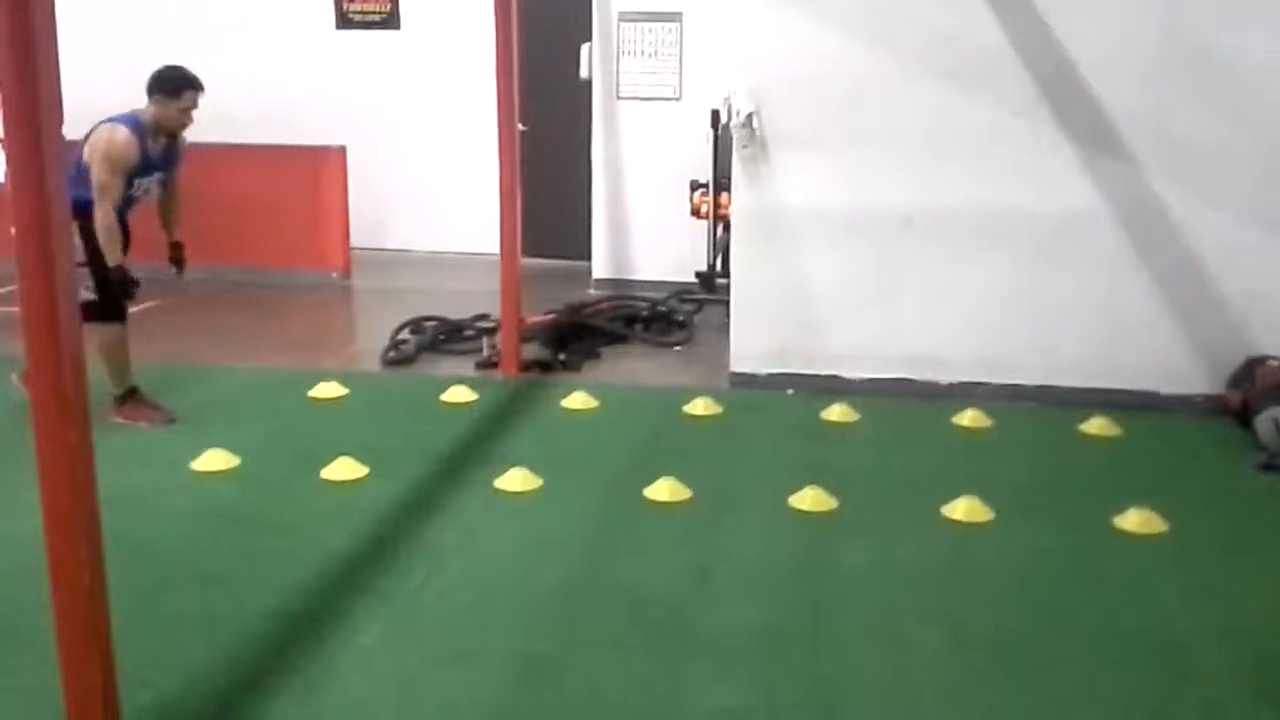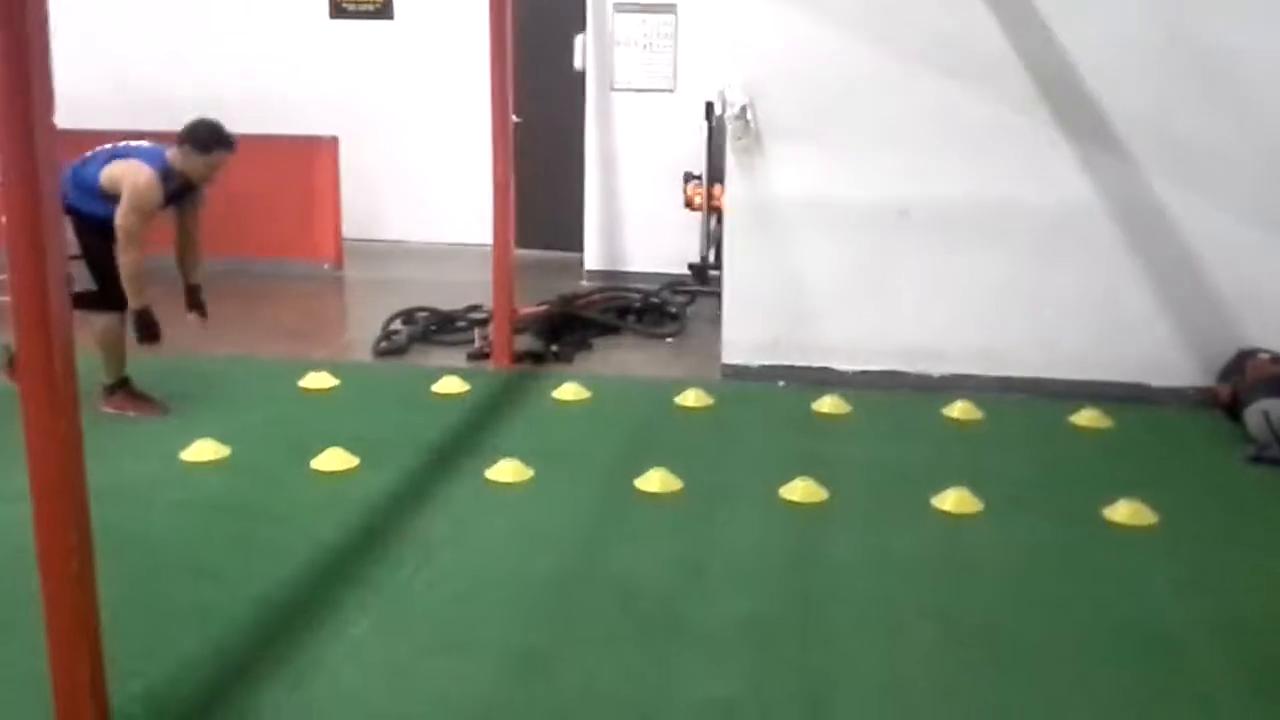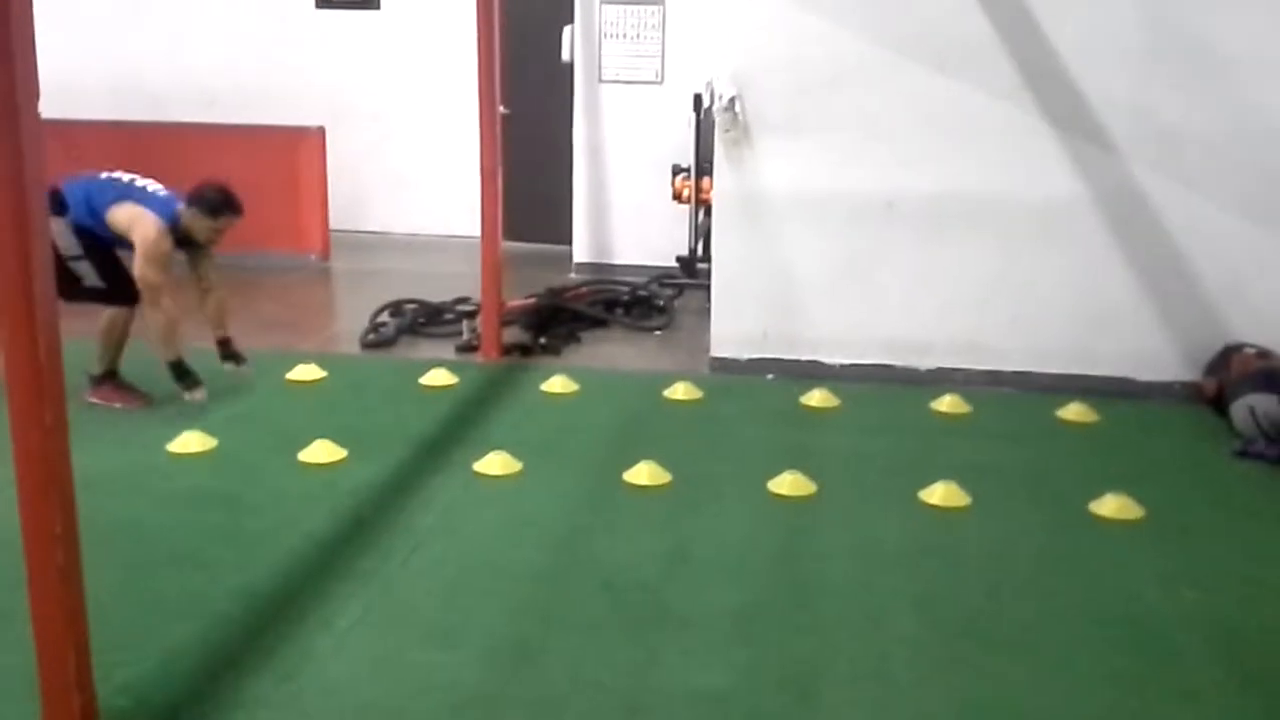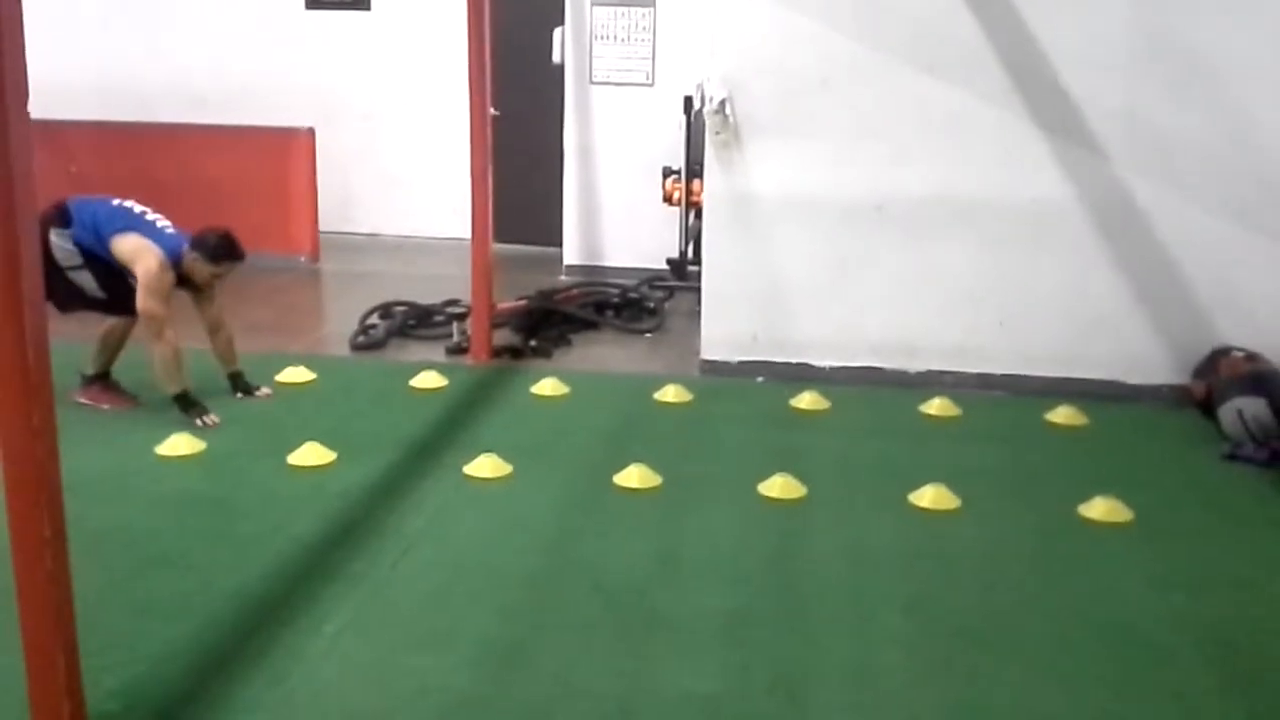
dt=0.3s
person 1, frame 1
left shoulder: (173, 142)
right shoulder: (119, 141)
left elbow: (169, 194)
right elbow: (103, 209)
left wrist: (175, 243)
right wrist: (118, 269)
left hip: (106, 217)
right hip: (75, 218)
left knee: (88, 303)
right knee: (107, 305)
right ankle: (124, 399)
person 1, frame 2
left shoulder: (189, 180)
right shoulder: (145, 181)
left elbow: (188, 236)
right elbow: (130, 251)
left wrist: (193, 289)
right wrist: (142, 312)
left hip: (97, 215)
right hip: (65, 212)
right knee: (111, 298)
right ankle: (117, 390)
person 1, frame 3
left shoulder: (193, 224)
right shoulder: (155, 232)
left elbow: (208, 289)
right elbow: (157, 304)
left wrist: (225, 345)
right wrist: (178, 366)
left hip: (84, 215)
right hip: (59, 214)
right knee: (123, 297)
right ankle: (103, 382)
person 1, frame 4
left shoulder: (196, 261)
right shoulder: (156, 267)
left elbow: (217, 327)
right elbow: (160, 338)
left wrist: (237, 379)
right wrist: (184, 400)
left hip: (86, 226)
right hip: (62, 229)
right knee: (125, 309)
right ankle: (94, 383)
